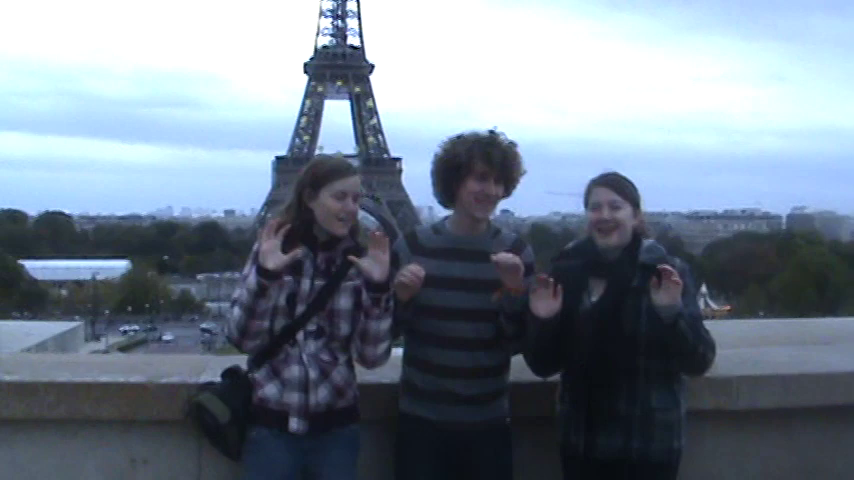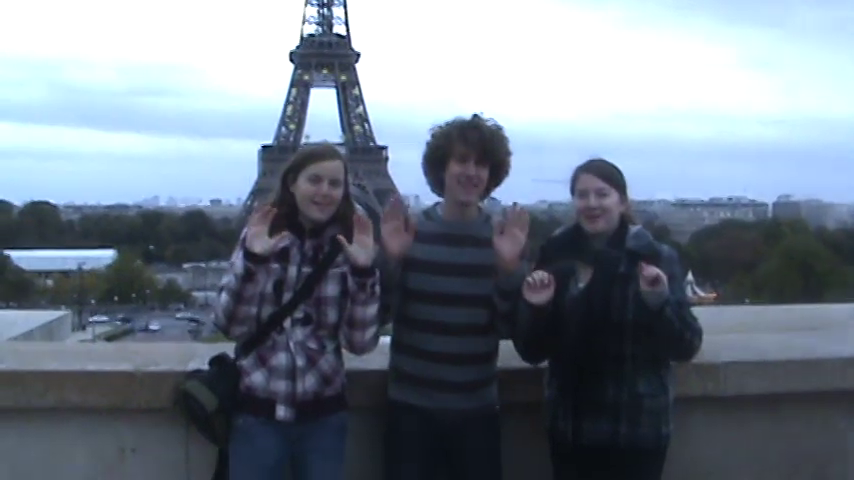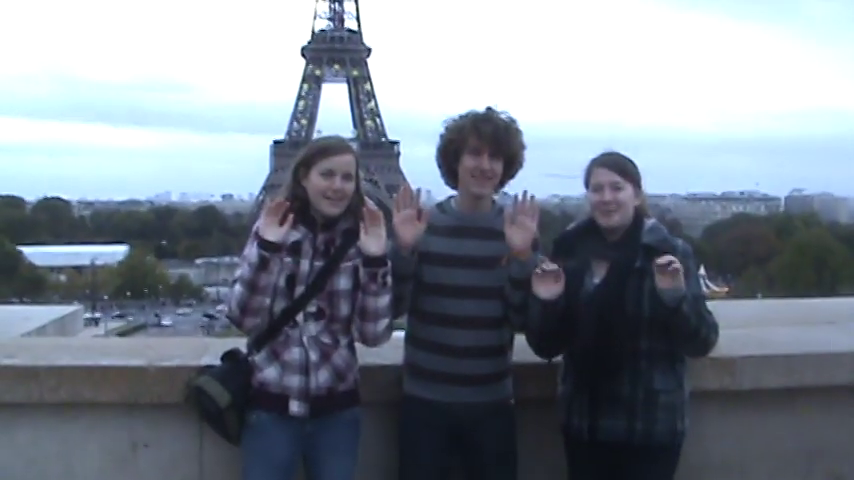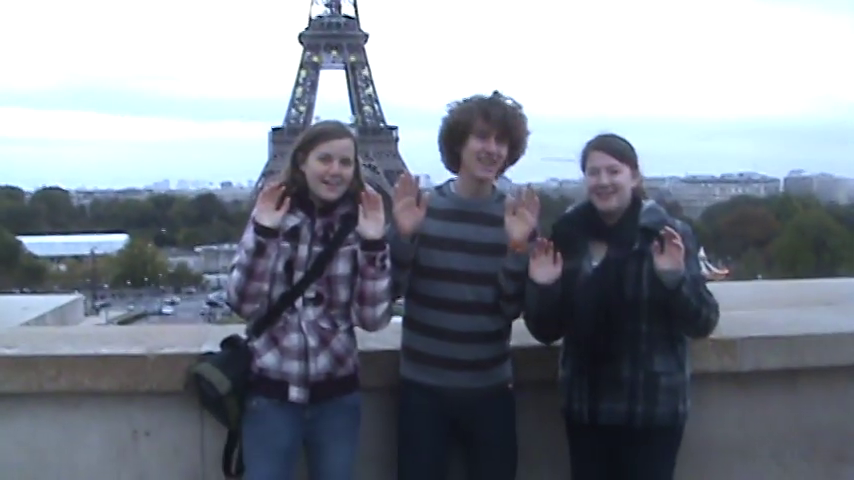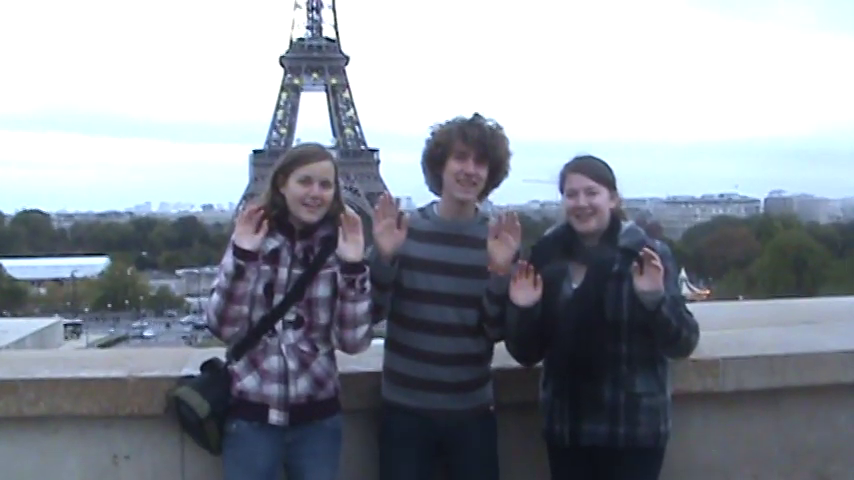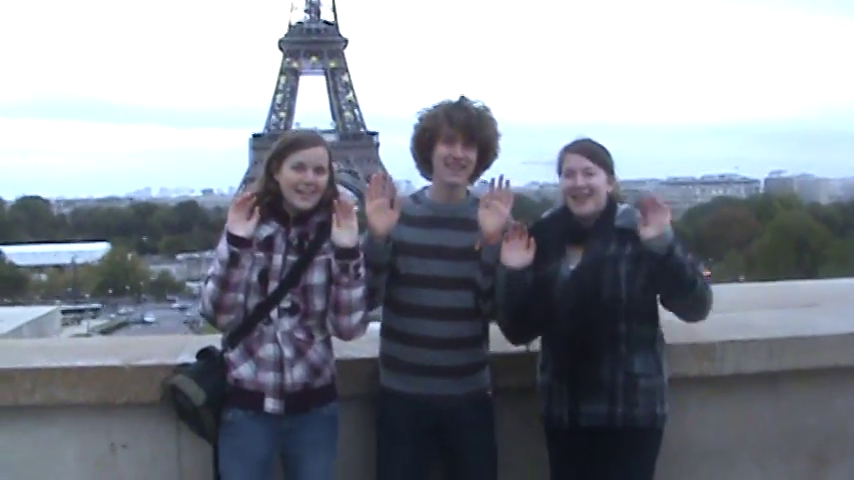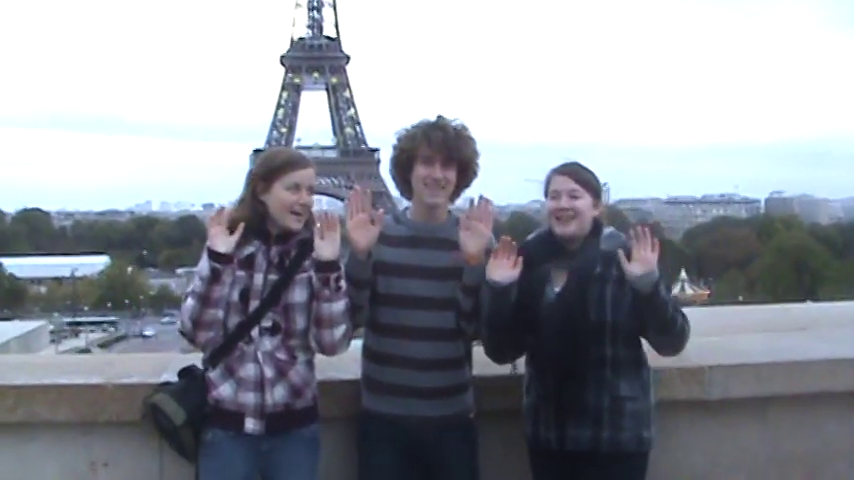
dt=0.5s
person 1, frame 1
left shoulder: (515, 251)
right shoulder: (413, 245)
left elbow: (515, 344)
left wrist: (514, 291)
right wrist: (400, 297)
left hip: (488, 420)
right hip: (421, 417)
person 1, frame 2
left shoulder: (504, 237)
right shoulder: (406, 231)
left elbow: (506, 327)
left wrist: (509, 267)
right wrist: (391, 260)
left hip: (477, 407)
right hip: (411, 404)
person 1, frame 3
left shoulder: (517, 228)
right shoulder: (422, 224)
left elbow: (520, 319)
right elbow: (395, 306)
left wrist: (522, 255)
right wrist: (404, 249)
left hip: (492, 401)
right hip: (425, 398)
person 1, frame 4
left shoulder: (515, 216)
right shoulder: (422, 208)
left elbow: (513, 308)
right elbow: (391, 290)
left wrist: (519, 246)
right wrist: (403, 234)
left hip: (490, 387)
right hip: (423, 384)
person 1, frame 5
left shoulder: (498, 239)
right shoulder: (404, 229)
left elbow: (497, 331)
right elbow: (373, 312)
left wrist: (501, 269)
right wrist: (383, 256)
left hip: (472, 409)
right hip: (405, 406)
person 1, frame 6
left shoulder: (490, 219)
right shoulder: (397, 214)
left elbow: (494, 307)
right elbow: (368, 297)
left wrist: (493, 240)
right wrist: (377, 236)
left hip: (469, 394)
right hip: (402, 393)
person 1, frame 7
left shoulder: (474, 238)
right shoulder: (377, 233)
left elbow: (476, 328)
right elbow: (350, 317)
left wrist: (475, 262)
right wrist: (358, 254)
left hip: (451, 415)
right hip: (384, 414)
person 2, frame 1
left shoulder: (360, 262)
right shoulder: (273, 251)
left elbow: (372, 355)
right elbow: (244, 339)
left wrist: (378, 287)
right wrist: (265, 274)
left hip: (336, 429)
right hip: (272, 425)
person 2, frame 2
left shoulder: (347, 248)
right shoulder: (260, 237)
left elbow: (361, 342)
right elbow: (231, 326)
left wrist: (363, 271)
right wrist: (252, 259)
left hip: (323, 416)
right hip: (258, 413)
person 2, frame 3
left shoulder: (360, 240)
right shoulder: (273, 230)
left elbow: (373, 334)
right elbow: (244, 319)
left wrist: (376, 262)
right wrist: (266, 249)
left hip: (337, 411)
right hip: (272, 407)
person 2, frame 4
left shoulder: (358, 225)
right shoulder: (272, 215)
left elbow: (373, 319)
right elbow: (244, 305)
left wrist: (374, 245)
right wrist: (262, 234)
left hip: (336, 397)
right hip: (272, 394)
person 2, frame 5
left shoulder: (339, 248)
right shoulder: (253, 239)
left elbow: (353, 341)
right elbow: (224, 328)
left wrist: (354, 267)
right wrist: (241, 256)
left hip: (317, 419)
right hip: (252, 416)
person 2, frame 6
left shoulder: (333, 235)
right shoulder: (247, 227)
left elbow: (349, 327)
right elbow: (220, 316)
left wrist: (347, 253)
right wrist: (236, 244)
left hip: (313, 407)
right hip: (247, 405)
person 2, frame 7
left shoulder: (314, 252)
right shoulder: (228, 244)
left elbow: (332, 342)
right elbow: (199, 334)
left wrist: (329, 267)
right wrist: (216, 260)
left hip: (295, 426)
right hip: (228, 424)
person 3, frame 1
left shoulder: (667, 272)
right shoulder: (569, 271)
left elbow: (699, 362)
right elbow: (544, 366)
left wrist: (673, 312)
right wrist: (543, 322)
left hip: (649, 444)
right hip: (581, 441)
person 3, frame 2
left shoulder: (655, 257)
right shoulder: (557, 256)
left elbow: (686, 347)
right elbow: (532, 352)
left wrist: (660, 300)
right wrist: (533, 309)
left hip: (636, 430)
right hip: (570, 428)
person 3, frame 3
left shoulder: (668, 253)
right shoulder: (570, 251)
left elbow: (702, 342)
right elbow: (547, 347)
left wrist: (676, 296)
right wrist: (545, 303)
left hip: (651, 425)
right hip: (584, 422)
person 3, frame 4
left shoulder: (668, 235)
right shoulder: (569, 235)
left elbow: (702, 324)
right elbow: (547, 331)
left wrist: (675, 278)
right wrist: (541, 287)
left hip: (653, 408)
right hip: (586, 407)
person 3, frame 5
left shoulder: (647, 255)
right shoulder: (549, 257)
left elbow: (683, 344)
right elbow: (527, 353)
left wrist: (655, 298)
right wrist: (522, 309)
left hip: (633, 429)
right hip: (566, 427)
person 3, frame 6
left shoulder: (638, 237)
right shoulder: (546, 239)
left elbow: (695, 306)
right elbow: (519, 332)
left wrist: (663, 245)
right wrist: (513, 275)
left hip: (631, 410)
right hip: (563, 410)
person 3, frame 7
left shoulder: (625, 262)
right shoulder: (529, 263)
left elbow: (672, 340)
right elbow: (502, 351)
left wrist: (649, 286)
right wrist: (499, 292)
left hip: (617, 432)
right hip: (549, 432)
